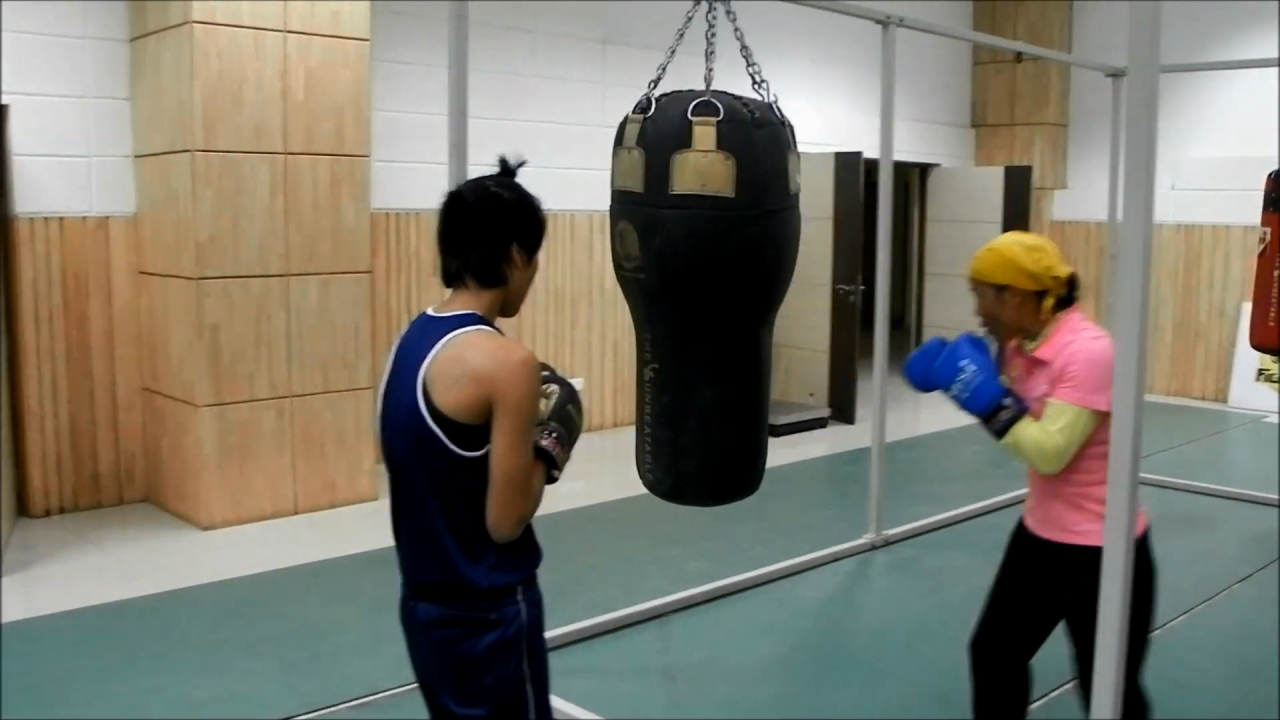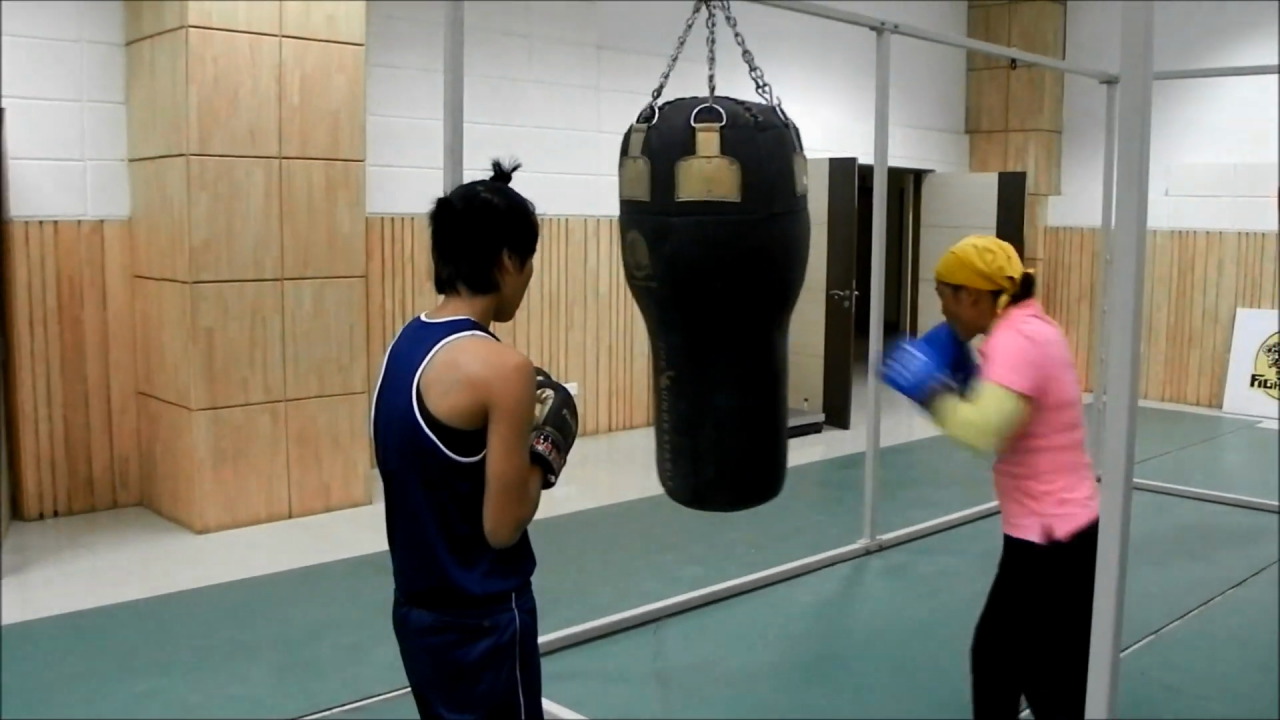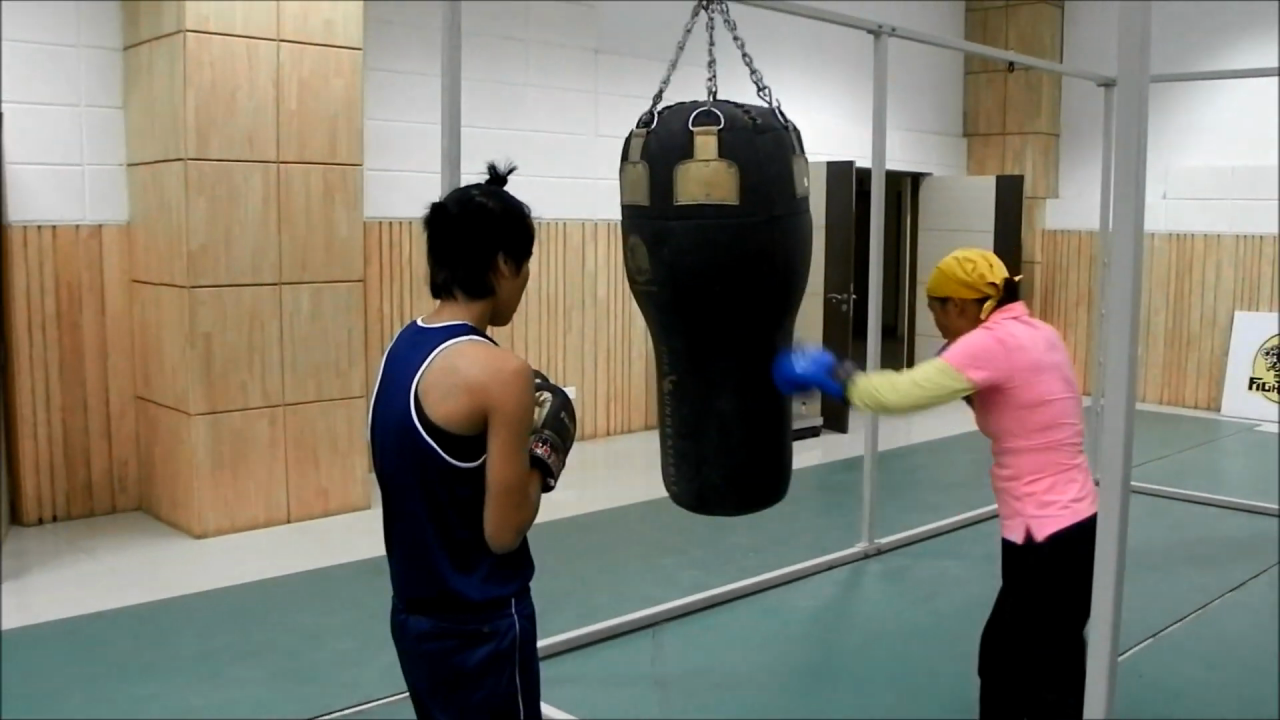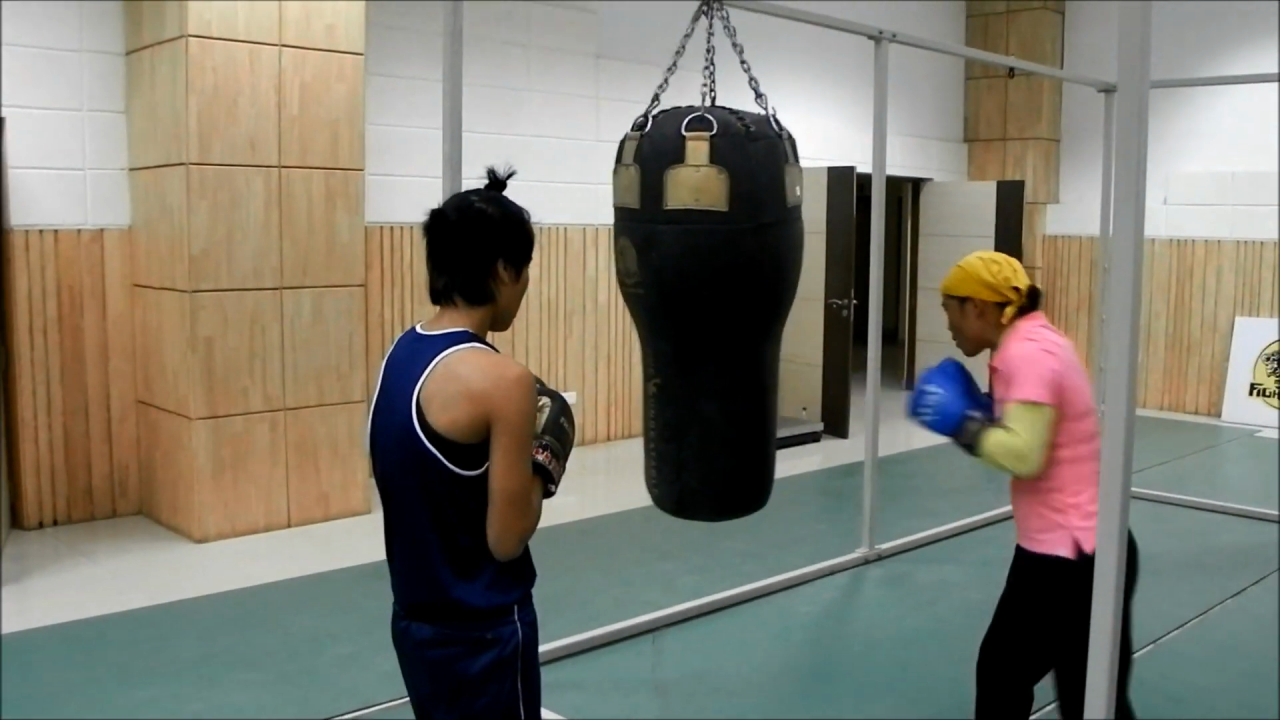
dt=0.2s
person 1, frame 1
left shoulder: (413, 339)
right shoulder: (505, 362)
right elbow: (506, 520)
right wrist: (551, 443)
left hip: (426, 601)
right hip: (487, 614)
person 1, frame 2
left shoulder: (406, 344)
right shoulder: (500, 369)
right elbow: (503, 526)
right wrist: (546, 450)
left hip: (419, 606)
right hip: (480, 619)
person 1, frame 3
left shoulder: (401, 349)
right shoulder: (499, 373)
right elbow: (504, 531)
right wrist: (545, 453)
left hip: (416, 612)
right hip: (479, 626)
person 1, frame 4
left shoulder: (399, 357)
right shoulder: (500, 380)
right elbow: (507, 539)
right wrist: (545, 460)
left hip: (417, 620)
right hip: (480, 634)
person 2, frame 1
left shoulder: (1087, 351)
right shoulder: (1024, 347)
left elbow: (1049, 453)
right elbow: (1020, 419)
left wrist: (987, 397)
right wrist: (955, 375)
left hip: (1099, 549)
right hip: (1041, 535)
right knee: (993, 652)
person 2, frame 2
left shoulder: (1019, 340)
right shoulder: (1026, 332)
left elbow: (982, 433)
right elbow: (995, 414)
left wrist: (931, 388)
right wrist: (959, 362)
left hip: (1058, 540)
right hip: (1037, 533)
right knee: (994, 654)
person 2, frame 3
left shoulder: (991, 343)
right shoulder: (1039, 334)
left elbow: (900, 394)
left wrist: (829, 375)
left hip: (1050, 541)
right hip: (1056, 532)
right knee: (1002, 658)
person 2, frame 4
left shoulder: (1033, 352)
right shoulder: (1021, 350)
left elbow: (1023, 458)
left wrist: (960, 418)
right wrist: (967, 404)
left hip: (1079, 556)
right hip: (1041, 551)
right knee: (999, 669)
